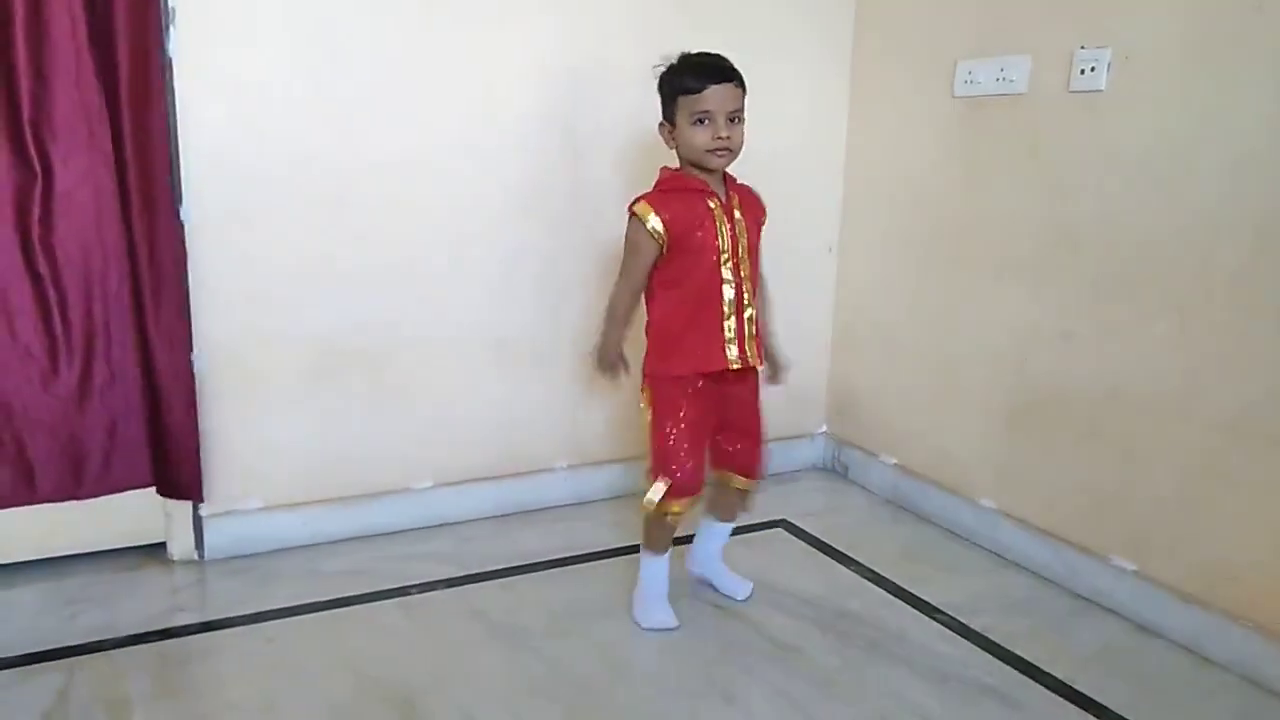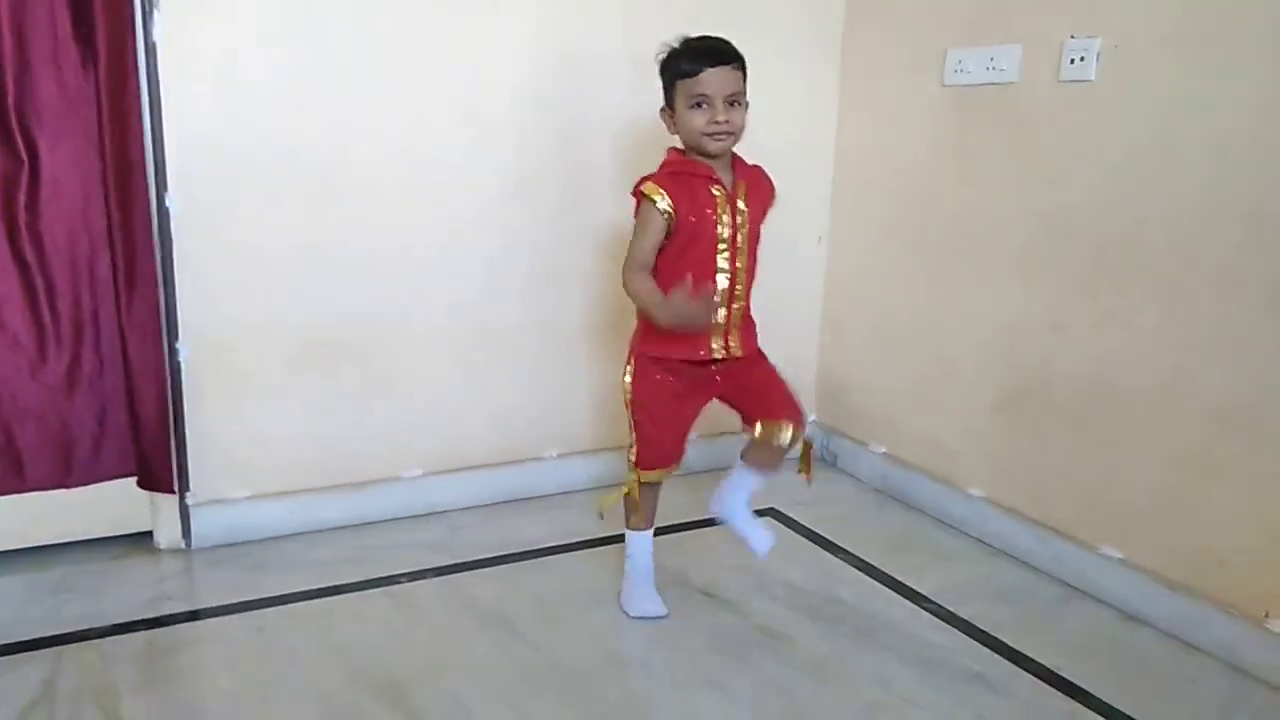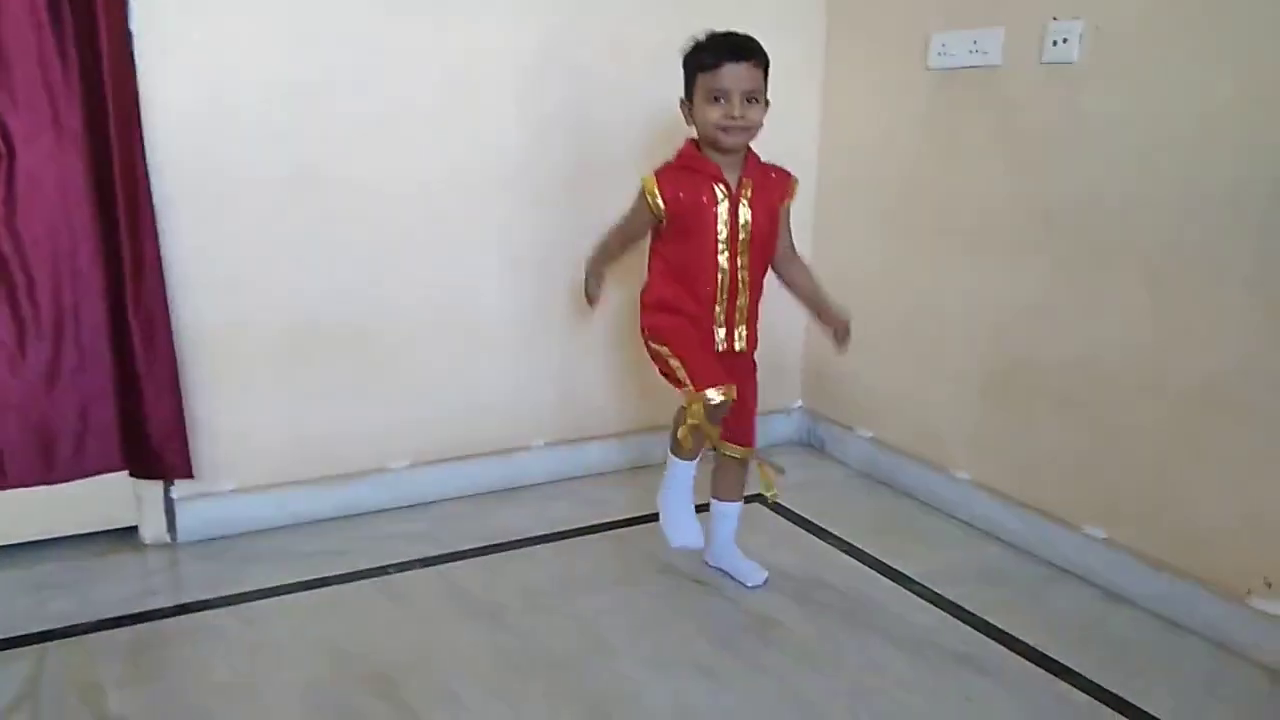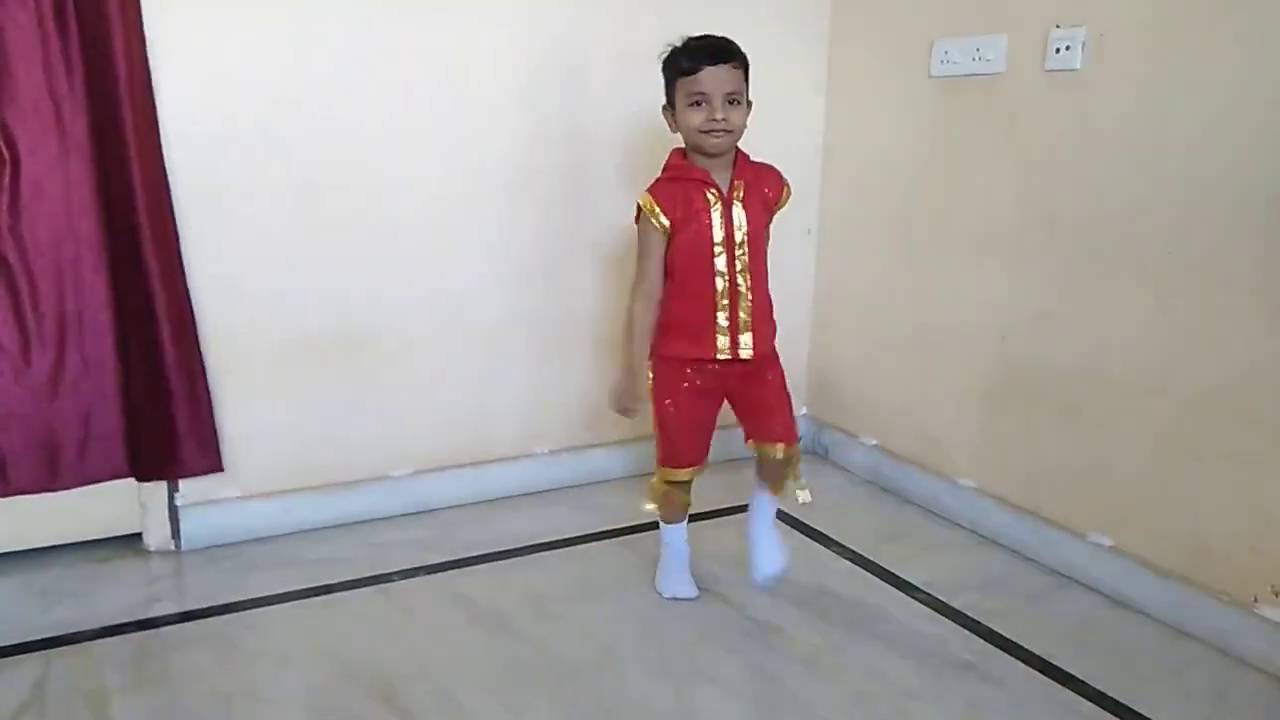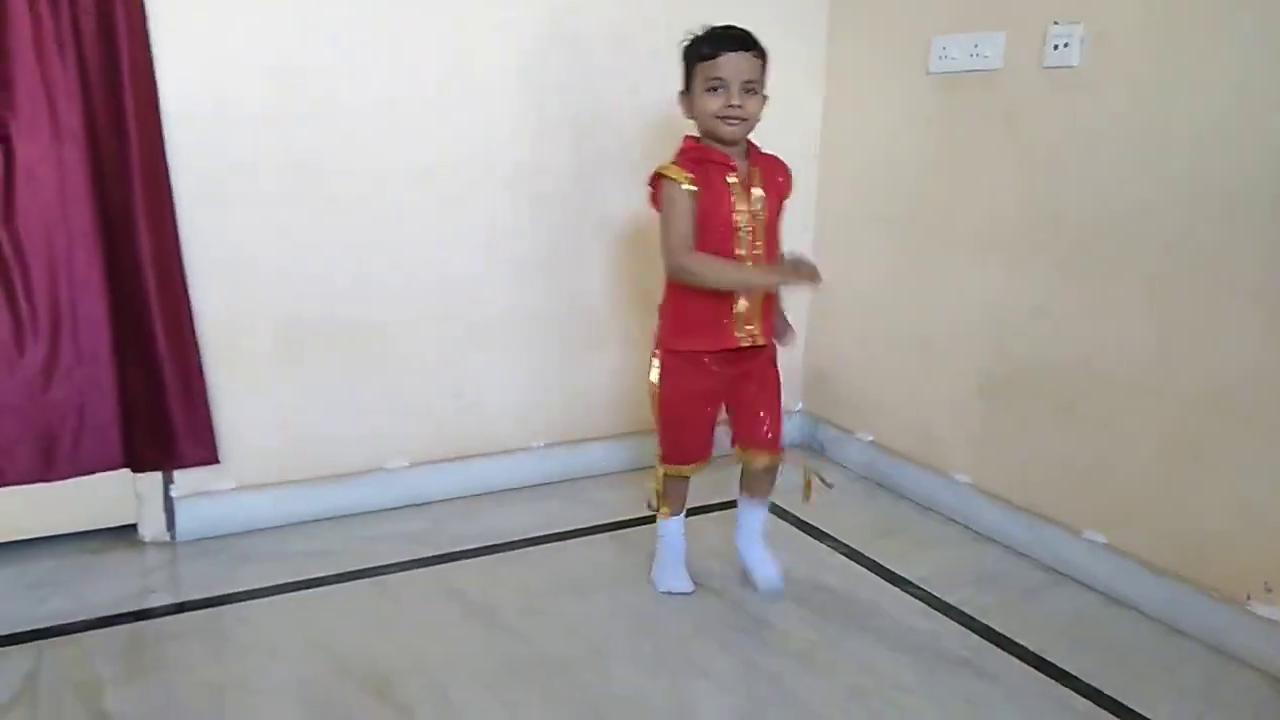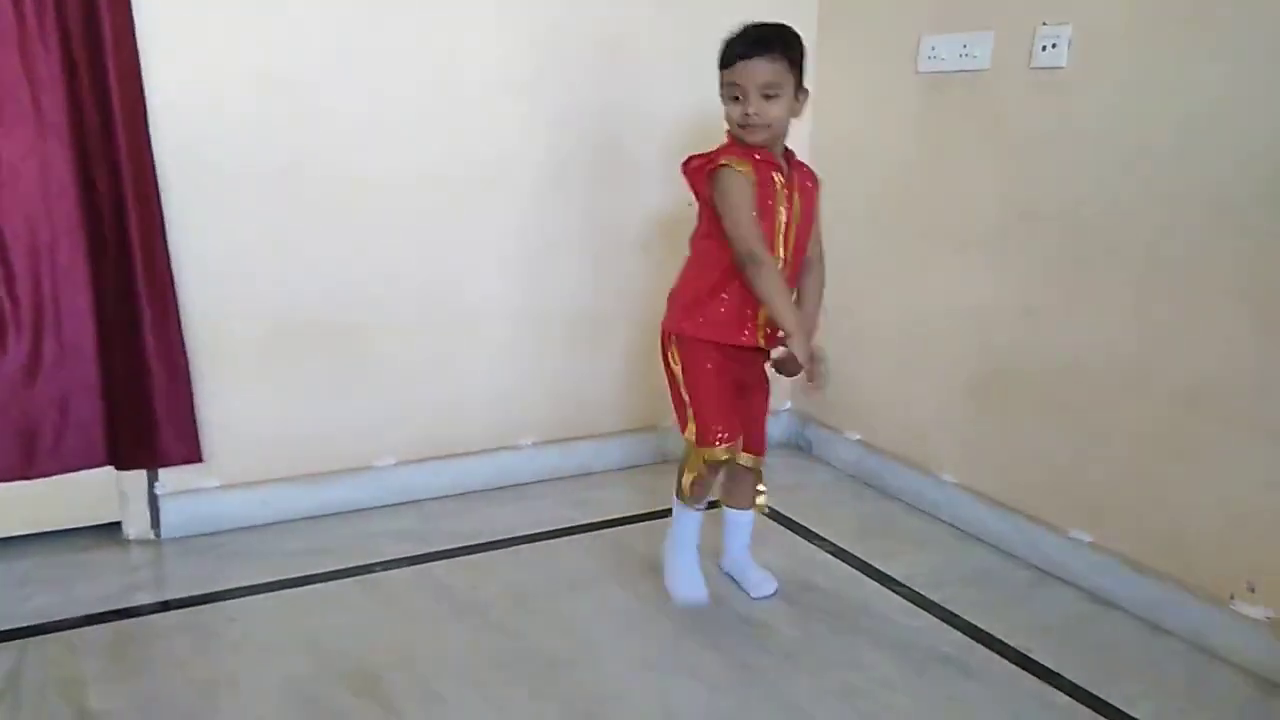
dt=0.3s
person 1, frame 1
left shoulder: (749, 204)
right shoulder: (656, 211)
right elbow: (629, 285)
left wrist: (767, 345)
right wrist: (609, 343)
left hip: (737, 368)
right hip: (677, 370)
left knee: (742, 470)
right knee: (677, 479)
left ankle: (708, 557)
right ankle: (650, 581)
person 1, frame 2
left shoulder: (756, 184)
right shoulder: (663, 193)
right elbow: (636, 274)
right wrist: (669, 309)
left hip: (734, 344)
right hip: (667, 352)
left knee: (783, 424)
right knee: (654, 461)
left ankle: (733, 497)
right ankle: (637, 574)
person 1, frame 3
left shoulder: (774, 185)
right shoulder: (669, 184)
left elbow: (784, 255)
right elbow: (627, 233)
left wrist: (823, 308)
right wrist: (595, 267)
left hip: (738, 336)
right hip: (675, 324)
left knee: (738, 440)
right knee: (714, 398)
left ankle: (723, 544)
right ankle: (677, 482)
person 1, frame 4
left shoulder: (766, 186)
right shoulder: (662, 198)
right elbow: (647, 290)
right wrist: (631, 369)
left hip: (753, 347)
right hip: (684, 355)
left knee: (780, 445)
right knee: (679, 462)
left ankle: (763, 525)
right ankle: (674, 558)
person 1, frame 5
left shoulder: (773, 174)
right shoulder: (680, 179)
right elbow: (680, 262)
left wrist: (775, 309)
right wrist: (764, 276)
left hip: (755, 340)
right hip: (691, 344)
left knee: (764, 449)
right knee: (682, 456)
left ankle: (750, 538)
right ankle: (669, 551)
person 1, frame 6
left shoulder: (802, 179)
right shoulder: (731, 172)
left elbow: (810, 258)
right elbow: (753, 256)
left wrist: (799, 329)
right wrist: (793, 326)
left hip: (750, 338)
right hip: (698, 333)
left knee: (750, 449)
right knee: (711, 444)
left ankle: (736, 551)
right ankle: (680, 547)
